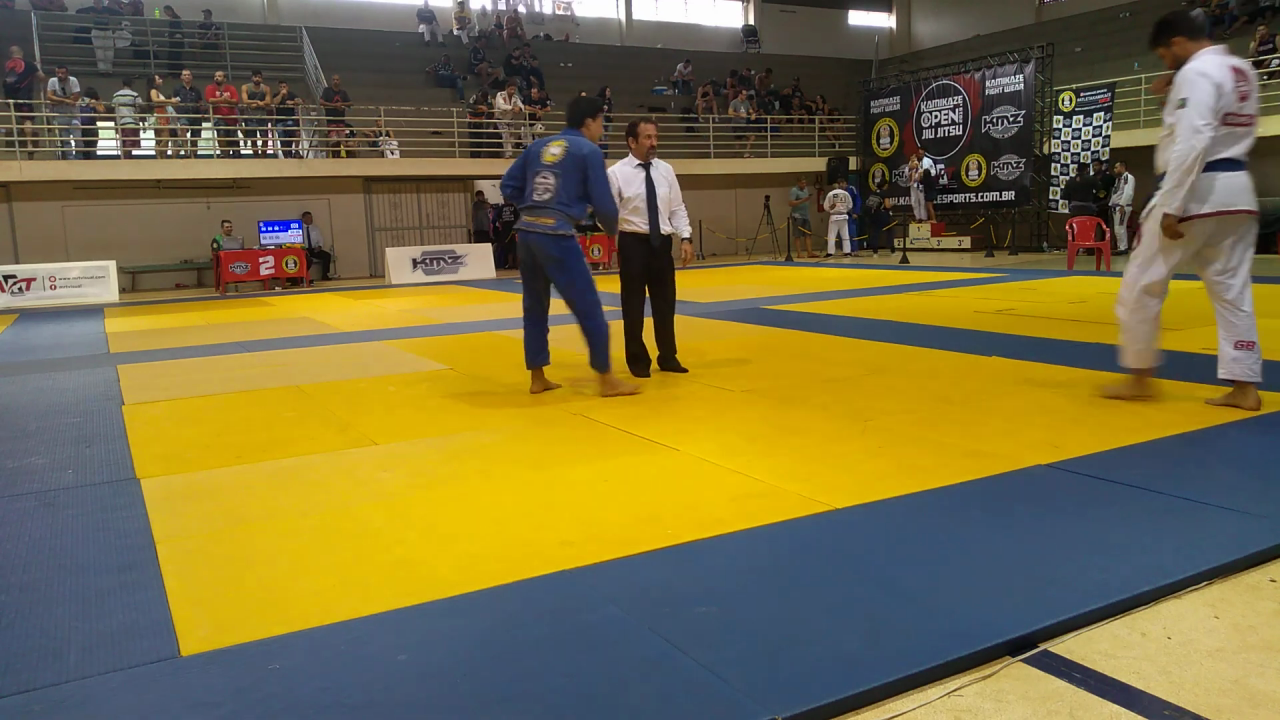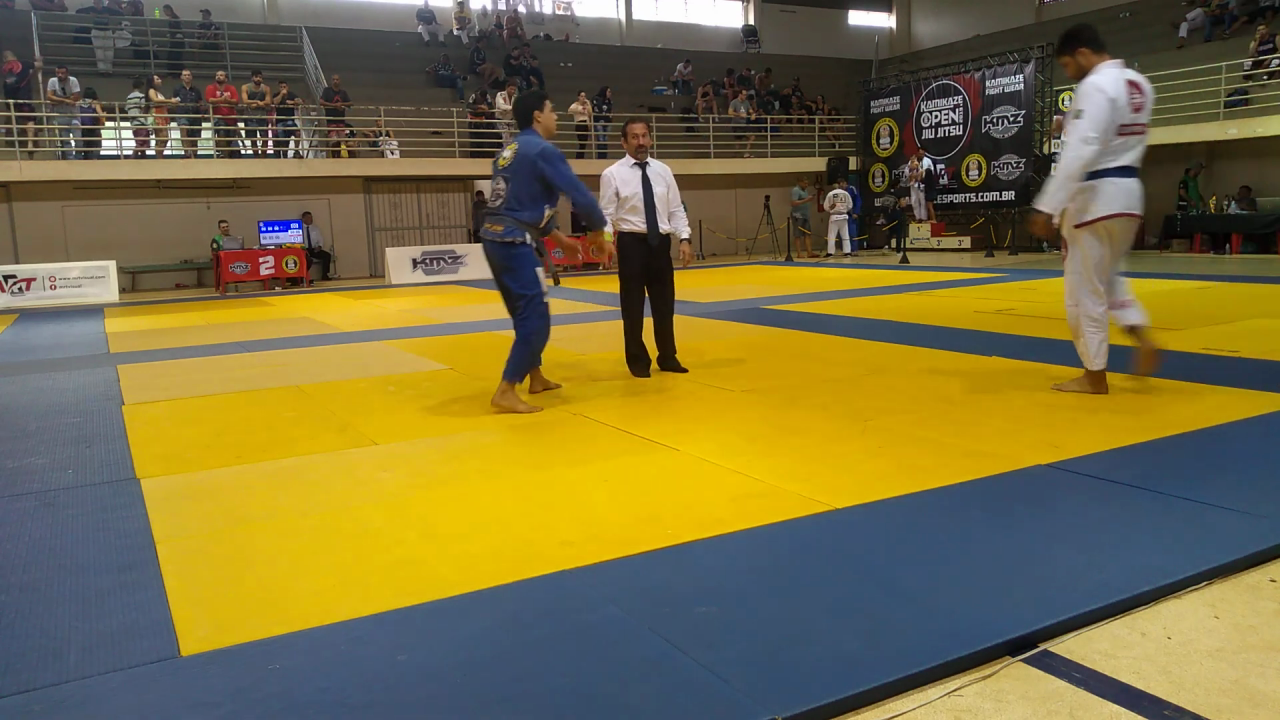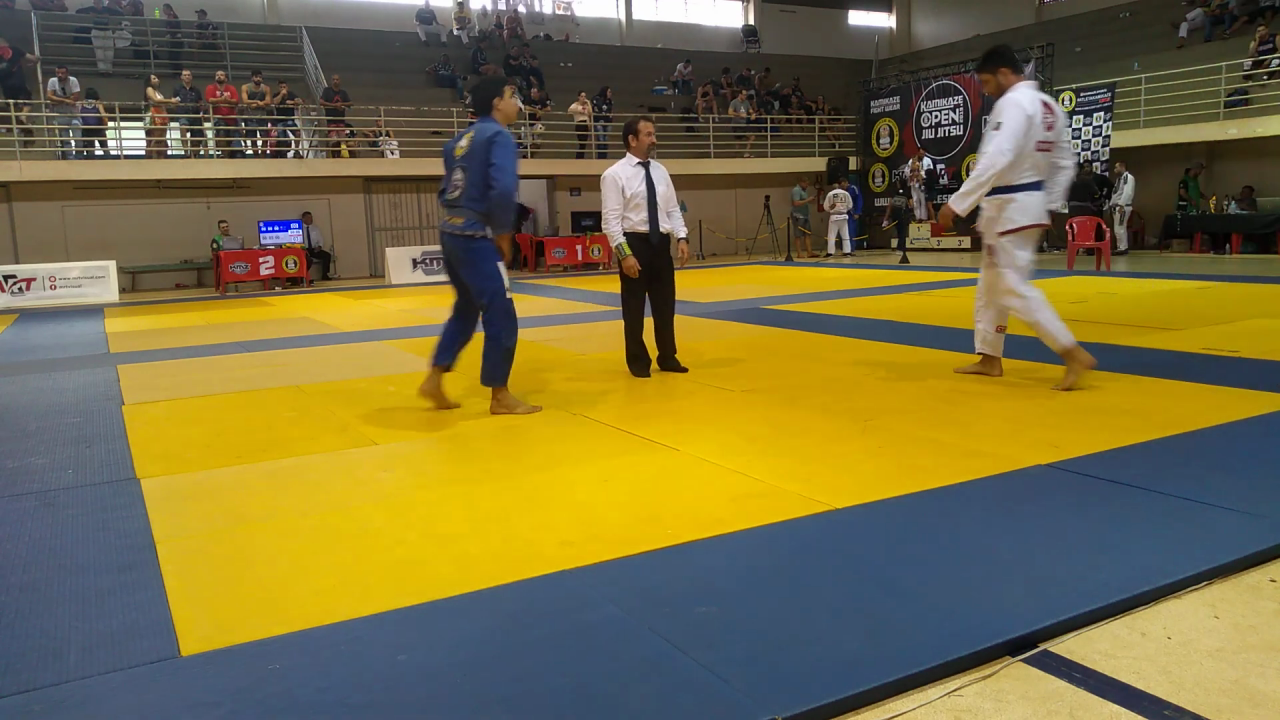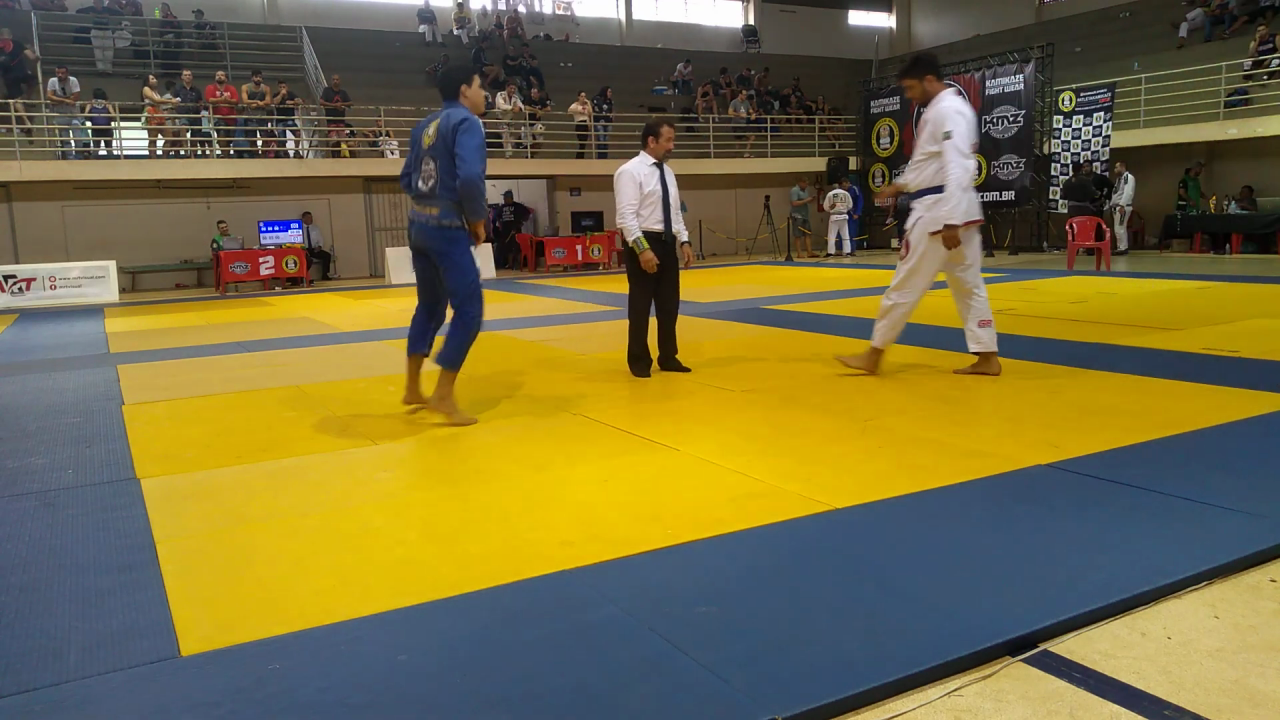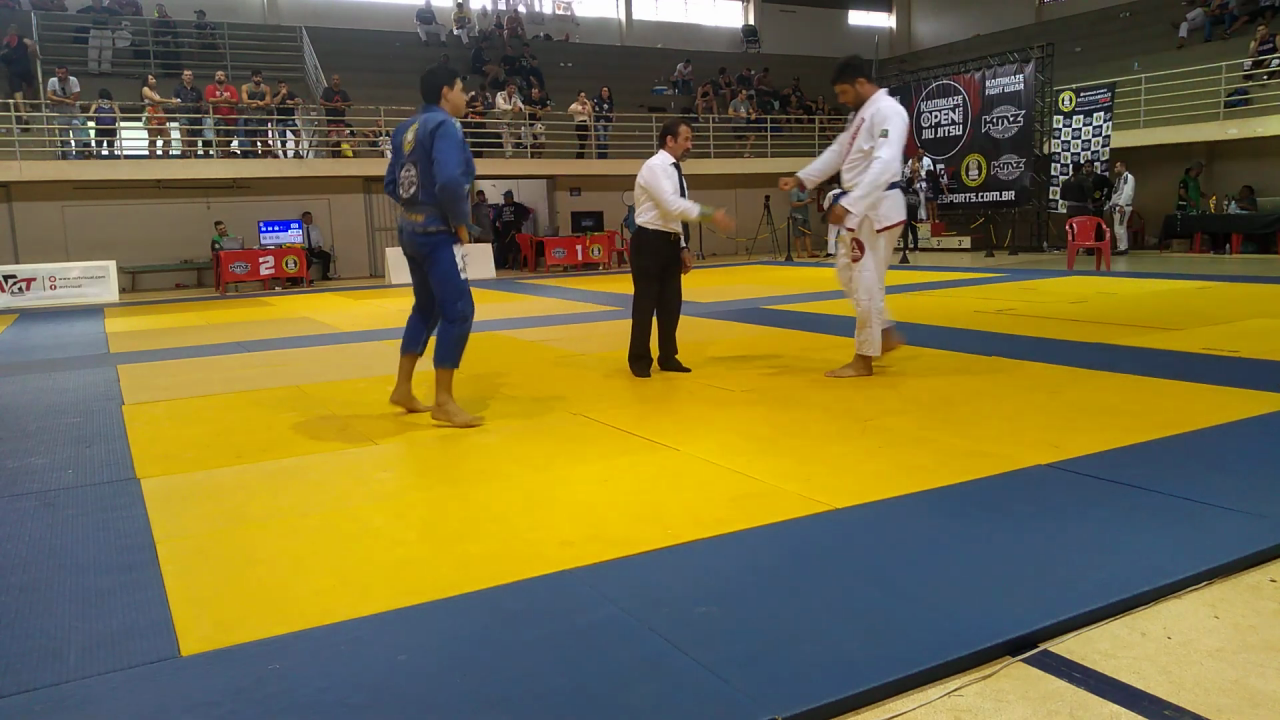
dt=0.4s
person 1, frame 1
left shoulder: (1196, 72)
right shoulder: (1243, 71)
left elbow: (1192, 141)
left wrist: (1171, 206)
left hip: (1197, 190)
right hip: (1238, 189)
left knee: (1142, 284)
right knee: (1232, 289)
left ankle: (1139, 377)
right ankle: (1245, 385)
person 1, frame 2
left shoulder: (1096, 86)
right shoulder: (1141, 84)
left elbow: (1080, 152)
left wrist: (1045, 206)
left hip: (1095, 193)
right hip: (1128, 190)
left knee: (1085, 289)
right knee: (1105, 278)
left ankle: (1094, 376)
right ankle: (1142, 337)
person 1, frame 3
left shoulder: (1012, 103)
right shoulder: (1049, 106)
left elbow: (995, 161)
right elbow: (1064, 163)
left wrist: (957, 204)
right wrist: (1049, 204)
left hip: (1009, 205)
right hip: (1030, 201)
left knee: (1015, 289)
right knee: (991, 285)
left ankle: (1074, 355)
right ankle: (989, 357)
person 1, frame 4
left shoulder: (947, 110)
right shoulder: (946, 108)
left elbow: (959, 167)
left wrist: (950, 221)
right wrist: (902, 184)
left hip: (941, 209)
right hip: (962, 207)
left knee: (905, 286)
right knee: (969, 284)
left ankle: (875, 356)
right ankle: (987, 357)
person 1, frame 5
left shoulder: (887, 111)
right shoulder: (863, 113)
left elbow: (885, 164)
right elbow: (837, 153)
left wrist: (849, 204)
right wrist: (801, 179)
left hip: (877, 208)
right hip: (863, 208)
left knee: (866, 284)
right knee: (852, 277)
left ankle: (864, 359)
right ankle: (885, 334)
person 2, frame 1
left shoulder: (538, 147)
right shoulder: (589, 152)
left elbow: (508, 185)
right elbow: (603, 202)
right wrist: (612, 229)
left hip: (526, 231)
right hip: (557, 236)
left knee: (535, 307)
right knee: (589, 309)
left ankle: (538, 377)
right ankle: (607, 380)
person 2, frame 2
left shoulder: (507, 152)
right shoulder: (542, 150)
right elbow: (578, 195)
right wrist: (598, 230)
left hip: (492, 239)
right hip: (514, 244)
left knee: (525, 313)
right knee: (536, 320)
left ankle: (534, 377)
right ankle: (505, 392)
person 2, frame 3
left shoulder: (462, 139)
right shoulder: (499, 136)
right elbow: (503, 191)
right wrist: (503, 233)
left hip: (451, 232)
right hip: (474, 237)
left knee: (467, 308)
right knee: (500, 316)
left ankle: (433, 384)
right ankle: (499, 397)
person 2, frame 4
left shoulder: (427, 126)
right shoulder: (467, 123)
left elbow: (407, 177)
right elbow: (471, 177)
right wrist: (477, 218)
left hip: (419, 225)
right hip: (447, 229)
left knee: (430, 304)
right knee: (468, 311)
left ankle: (412, 388)
right ankle: (444, 397)
person 2, frame 5
left shoulder: (407, 128)
right shoulder: (445, 126)
left elbow: (391, 184)
right elbow: (449, 181)
right wrist: (460, 220)
left hip: (411, 229)
right hip: (435, 232)
left knee: (427, 306)
right knee: (457, 311)
left ankle: (403, 389)
right ankle: (443, 402)
person 3, frame 1
left shoulder: (665, 170)
right shoulder: (616, 173)
left elbow: (677, 209)
left wrist: (685, 238)
left hip: (661, 243)
right hip: (633, 243)
left knee: (665, 302)
right knee: (633, 305)
left ankle: (668, 357)
right ankle: (637, 359)
person 3, frame 2
left shoulder: (663, 171)
right shoulder: (613, 174)
left elbow: (676, 209)
right elbow: (605, 214)
left wrist: (684, 238)
left hip: (660, 243)
right hip: (632, 243)
left knee: (664, 302)
right knee: (633, 305)
left ankle: (667, 357)
right ankle: (638, 360)
person 3, frame 3
left shoulder: (660, 171)
right shoulder: (615, 174)
left elbow: (672, 210)
right elbow: (611, 219)
left wrist: (681, 238)
right wrist: (624, 253)
left hip: (660, 243)
right hip: (634, 244)
left knee: (665, 303)
right knee: (634, 306)
left ankle: (667, 357)
right ankle: (638, 361)
person 3, frame 4
left shoulder: (667, 172)
right shoulder: (630, 171)
right elbow: (626, 216)
left wrist: (684, 241)
right wrist: (642, 249)
left hip: (667, 243)
right hip: (643, 243)
left knee: (669, 303)
right knee: (641, 304)
left ankle: (668, 357)
right ankle: (639, 360)
person 3, frame 5
left shoulder: (674, 170)
right shoulder: (655, 167)
right elbow: (673, 205)
left wrist: (682, 246)
right wrist: (710, 215)
left hip: (670, 243)
right hip: (650, 242)
left knee: (672, 302)
right knee: (646, 302)
left ankle: (668, 356)
right ankle: (639, 359)
